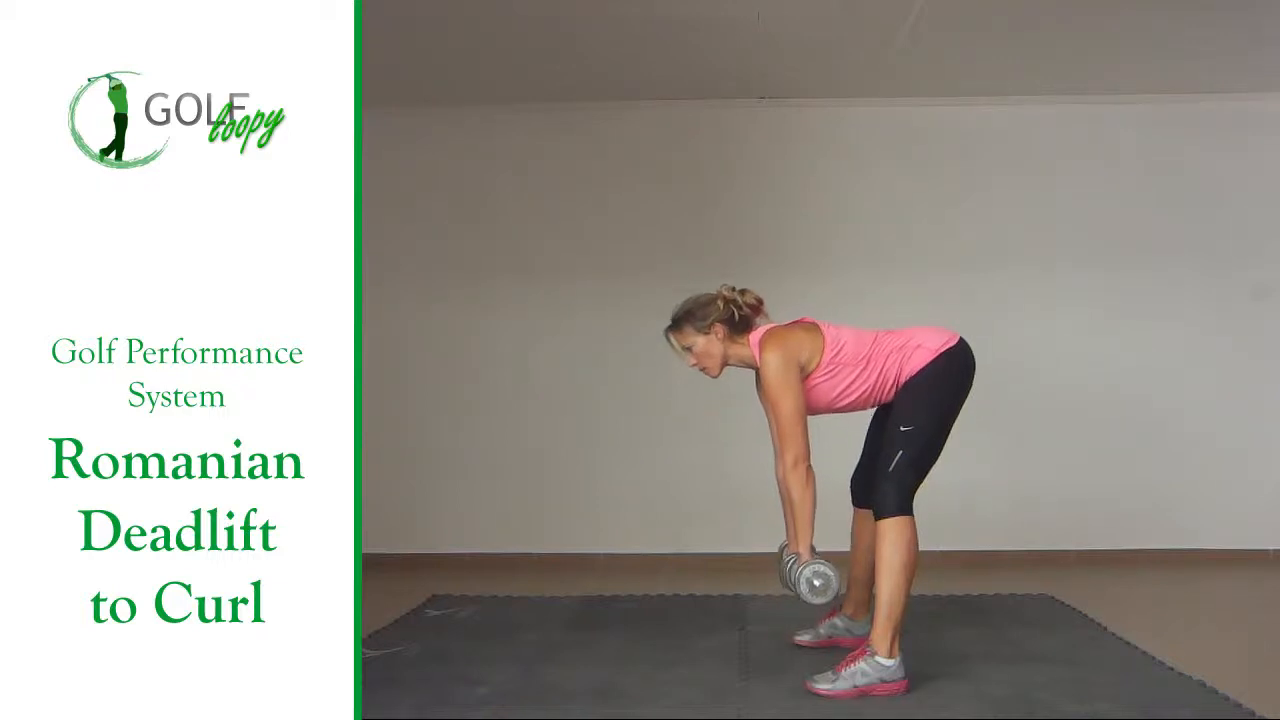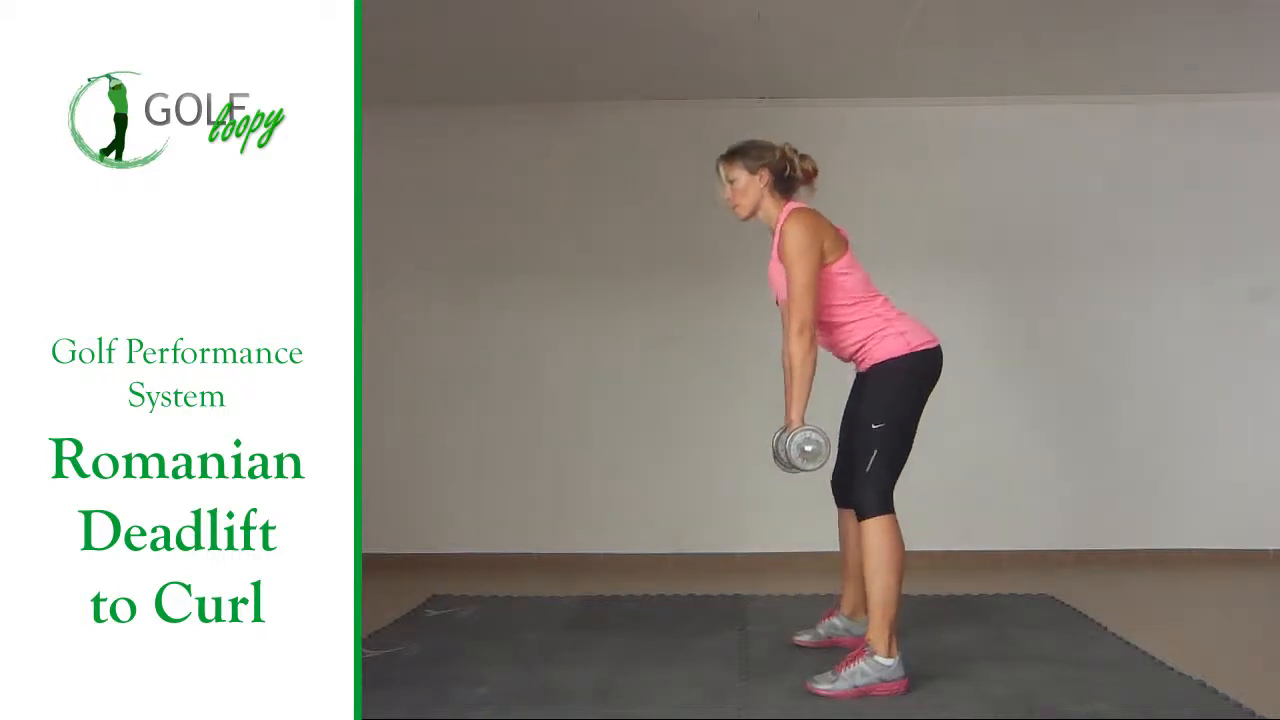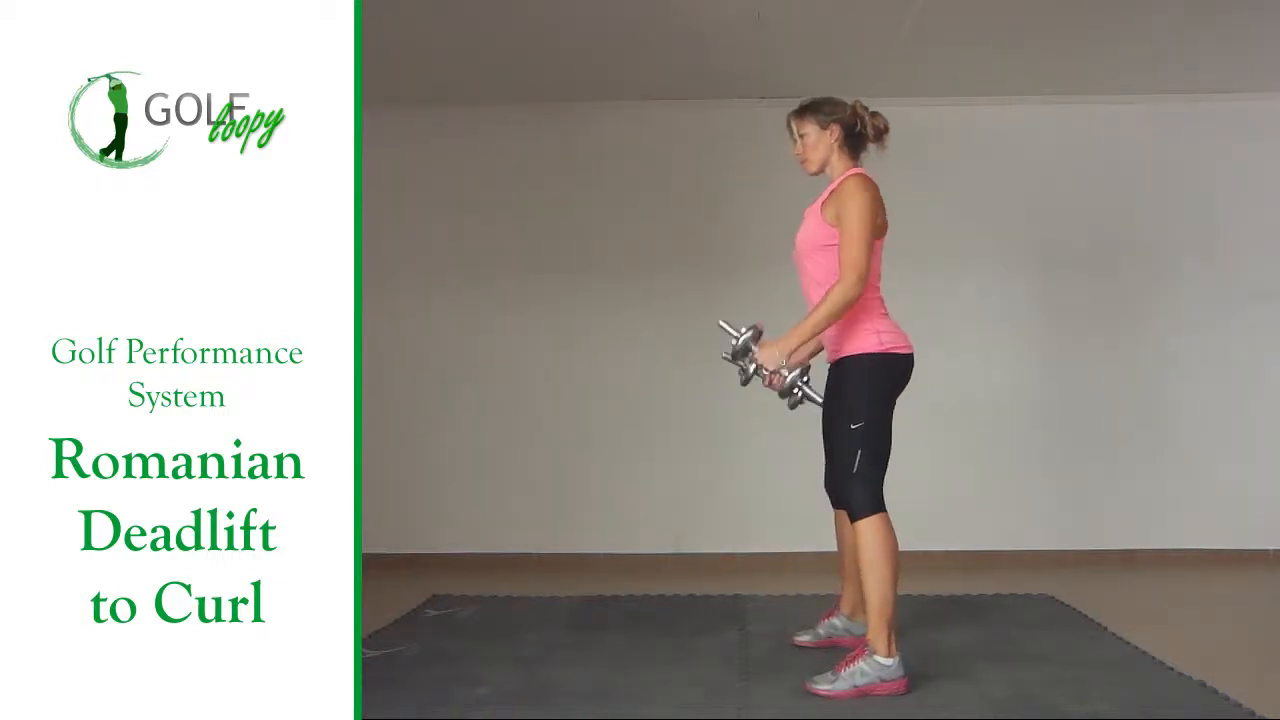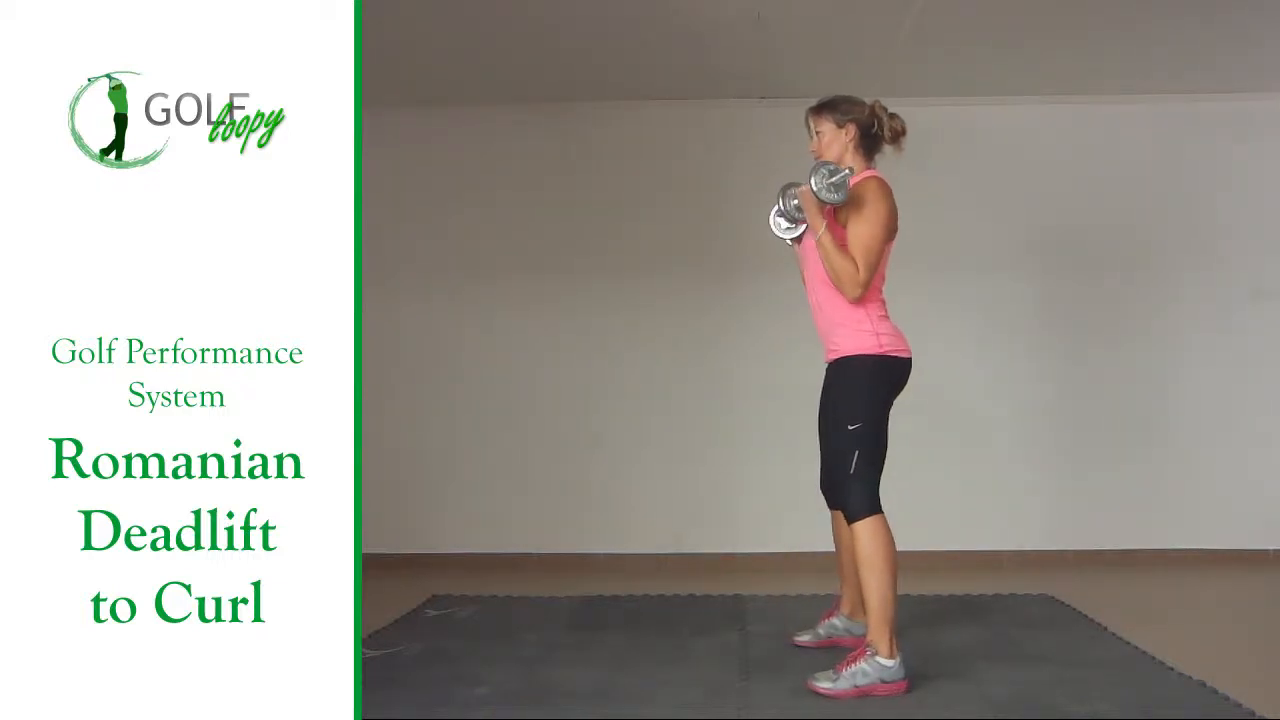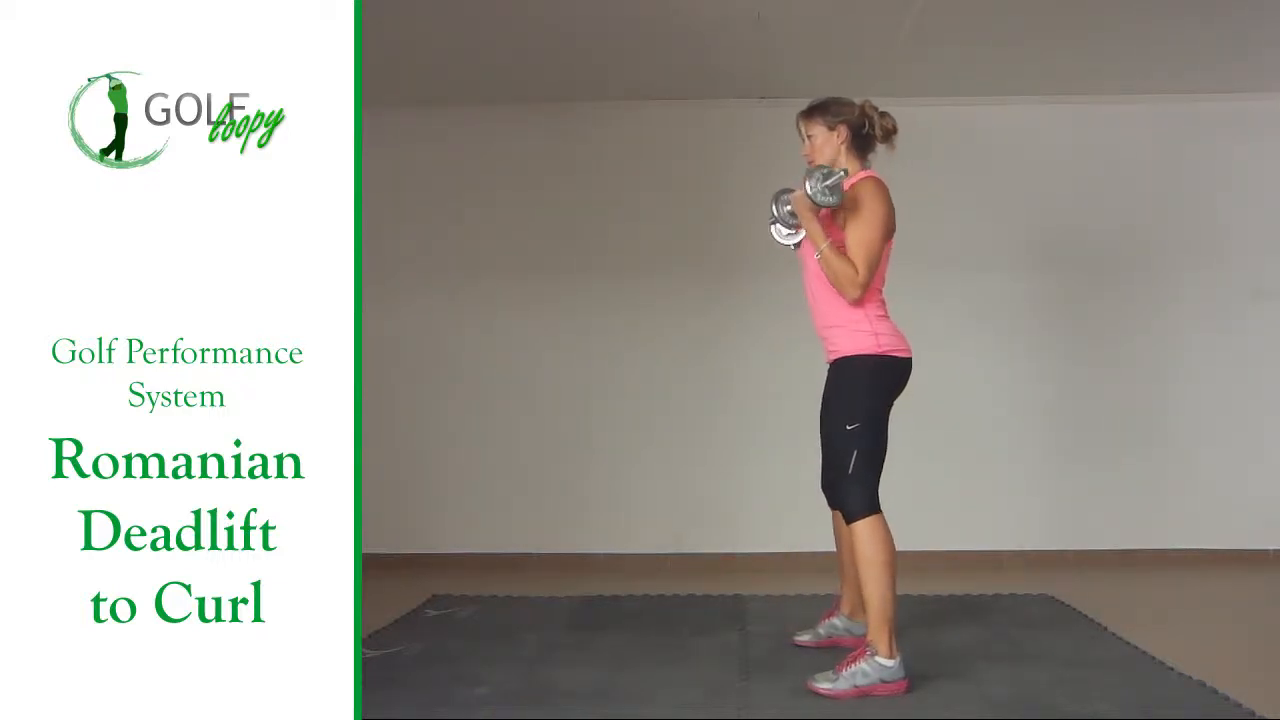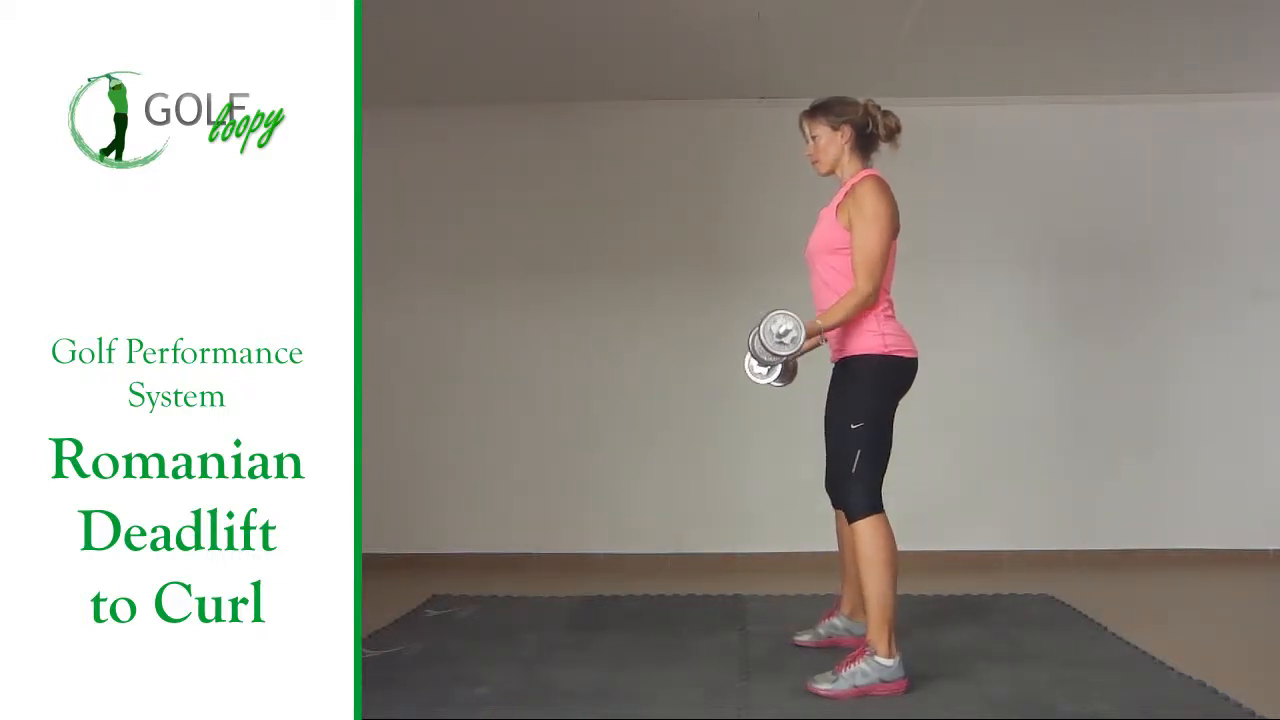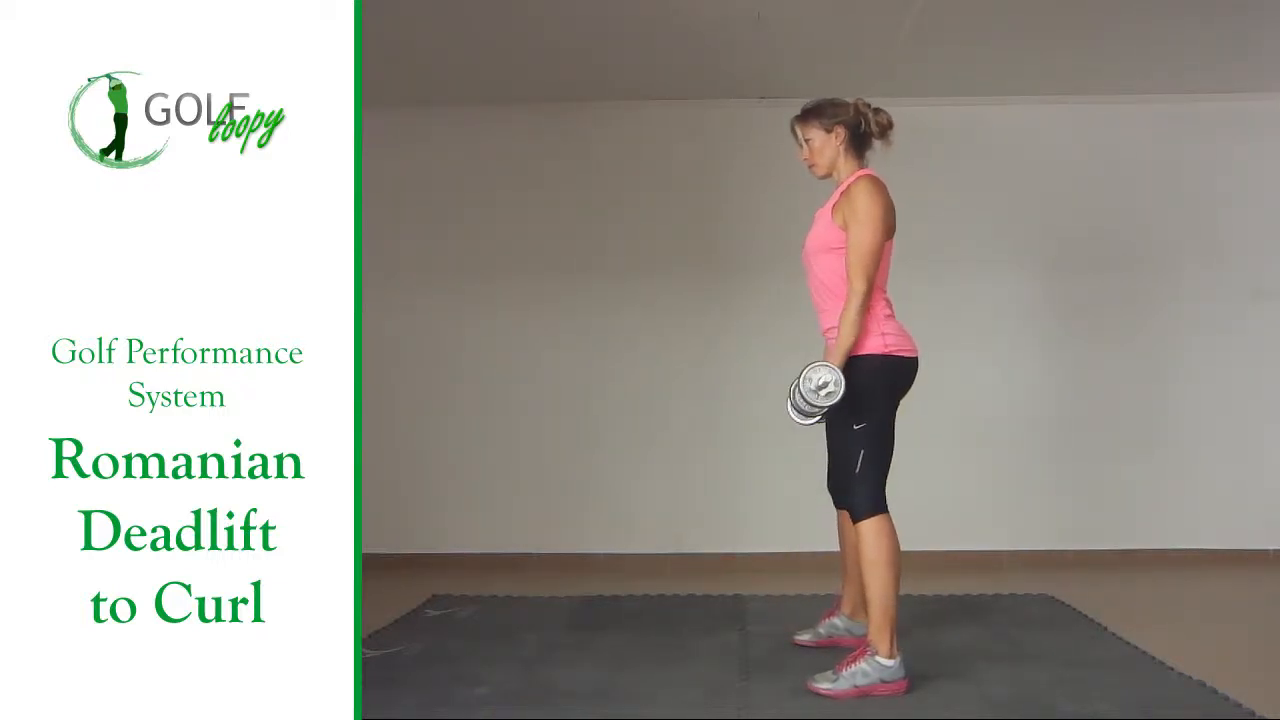
dt=0.7s
person 1, frame 1
left shoulder: (775, 352)
right shoulder: (765, 367)
left elbow: (799, 465)
right elbow: (784, 463)
left wrist: (804, 550)
right wrist: (794, 541)
left hip: (938, 364)
right hip: (914, 375)
left knee: (889, 494)
right knee: (865, 490)
left ankle: (884, 661)
right ankle: (853, 618)
person 1, frame 2
left shoulder: (798, 226)
right shoulder: (783, 239)
left elbow: (803, 332)
right elbow: (793, 338)
left wrist: (798, 421)
right wrist: (790, 420)
left hip: (902, 358)
right hip: (884, 363)
left knee: (869, 496)
right knee: (847, 487)
left ankle: (883, 659)
right ankle: (853, 617)
person 1, frame 3
left shoulder: (855, 188)
right shoulder: (834, 197)
left elbow: (851, 285)
left wrist: (787, 345)
right wrist: (797, 351)
left hip: (870, 358)
right hip: (851, 360)
left knee: (862, 495)
right knee: (842, 490)
left ankle: (882, 658)
right ankle: (851, 616)
person 1, frame 4
left shoulder: (870, 191)
right shoulder: (844, 195)
left elbow: (855, 285)
left wrist: (818, 223)
right wrist: (799, 235)
left hip: (868, 359)
right hip: (849, 360)
left knee: (859, 496)
right knee: (838, 490)
left ankle: (884, 657)
right ankle: (852, 616)
person 1, frame 5
left shoulder: (867, 190)
right shoulder: (844, 196)
left elbow: (855, 285)
left wrist: (815, 227)
right wrist: (803, 238)
left hip: (869, 360)
right hip: (850, 361)
left knee: (858, 497)
right knee: (839, 491)
left ankle: (884, 658)
right ankle: (851, 616)
person 1, frame 6
left shoulder: (869, 190)
right shoulder: (847, 197)
left elbow: (866, 289)
left wrist: (812, 329)
right wrist: (811, 334)
left hip: (874, 359)
right hip: (857, 360)
left knee: (861, 497)
right knee: (843, 491)
left ankle: (883, 657)
right ankle: (852, 616)
person 1, frame 7
left shoulder: (864, 190)
right shoulder: (844, 198)
left elbow: (861, 289)
left wrist: (834, 362)
left hip: (873, 359)
right hip: (857, 360)
left knee: (865, 498)
right knee: (845, 491)
left ankle: (884, 658)
right ankle: (852, 617)
